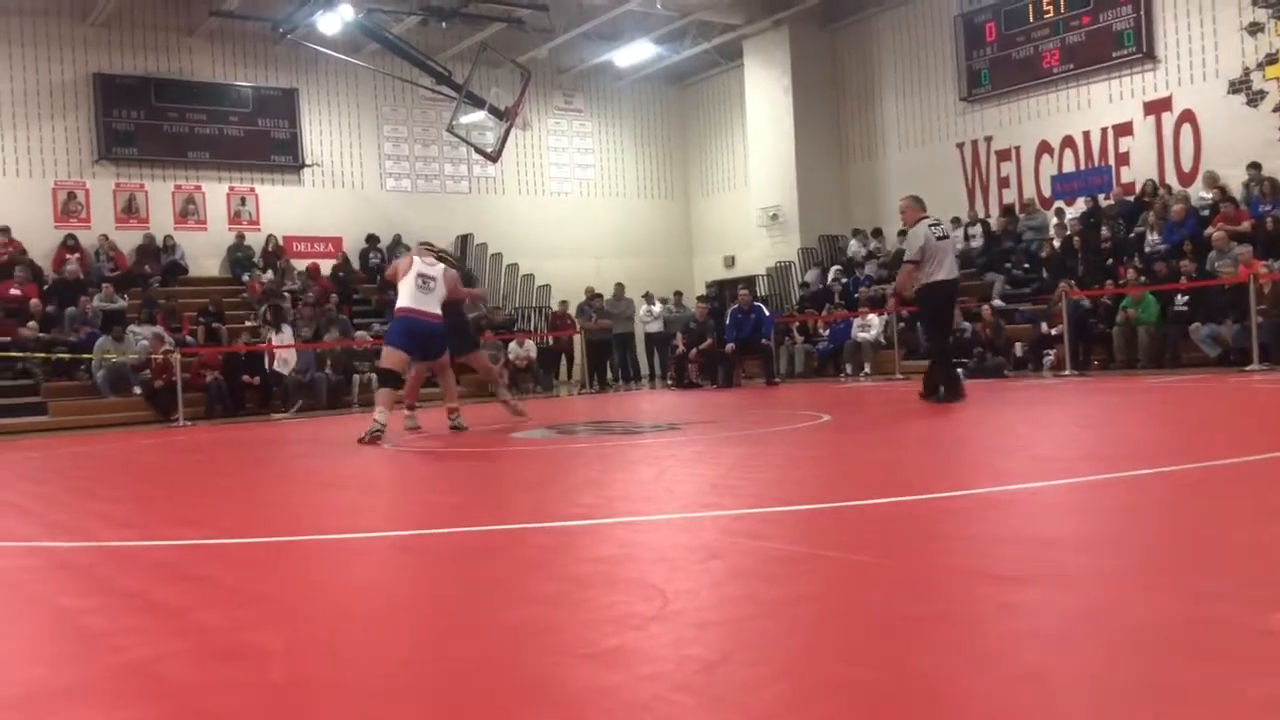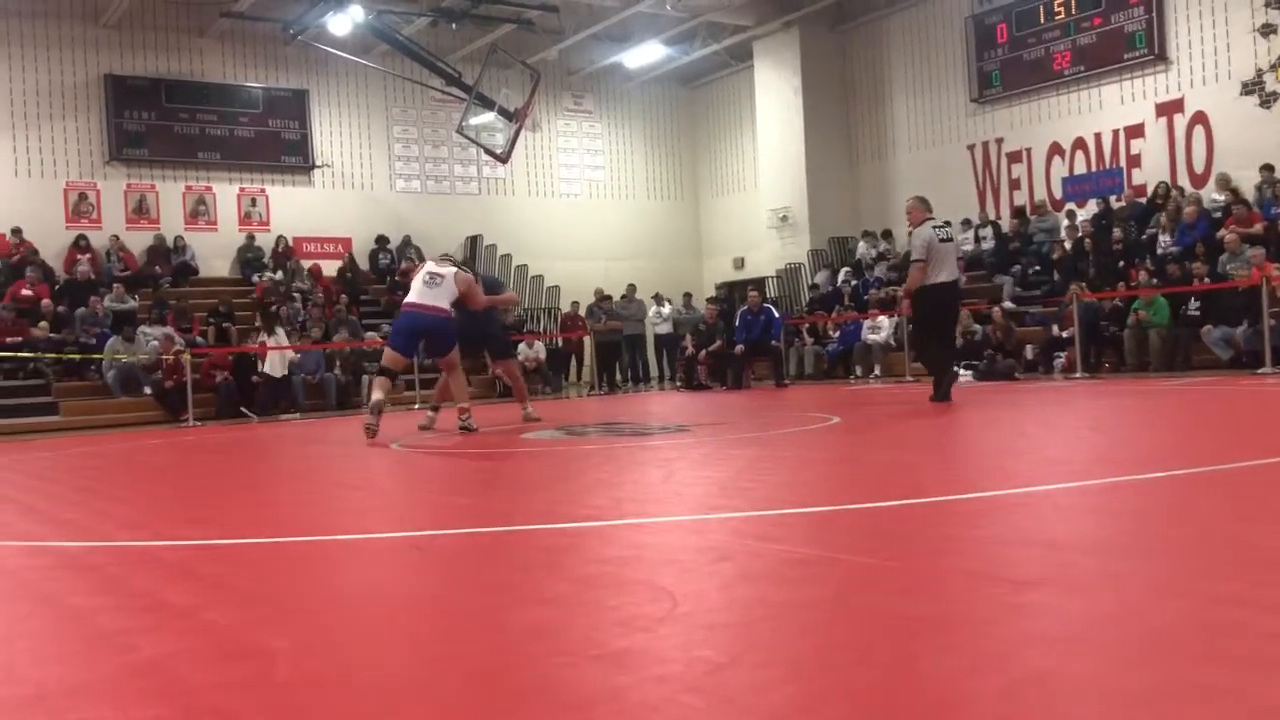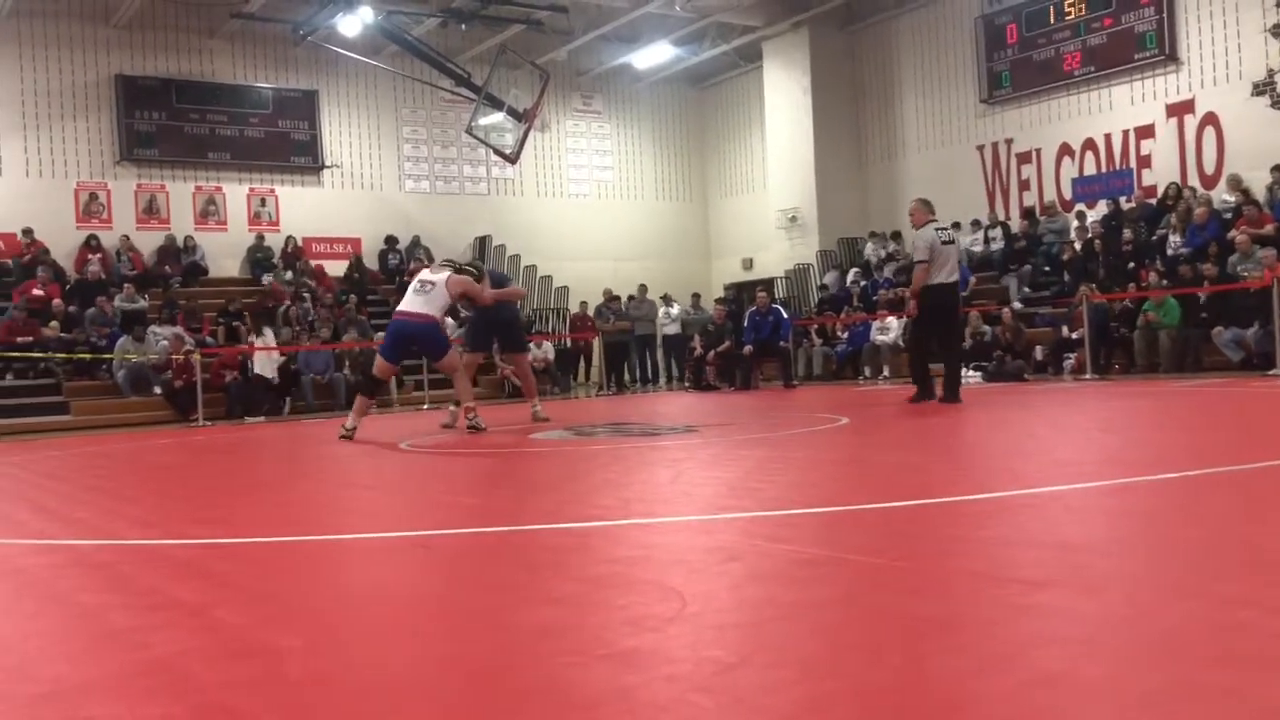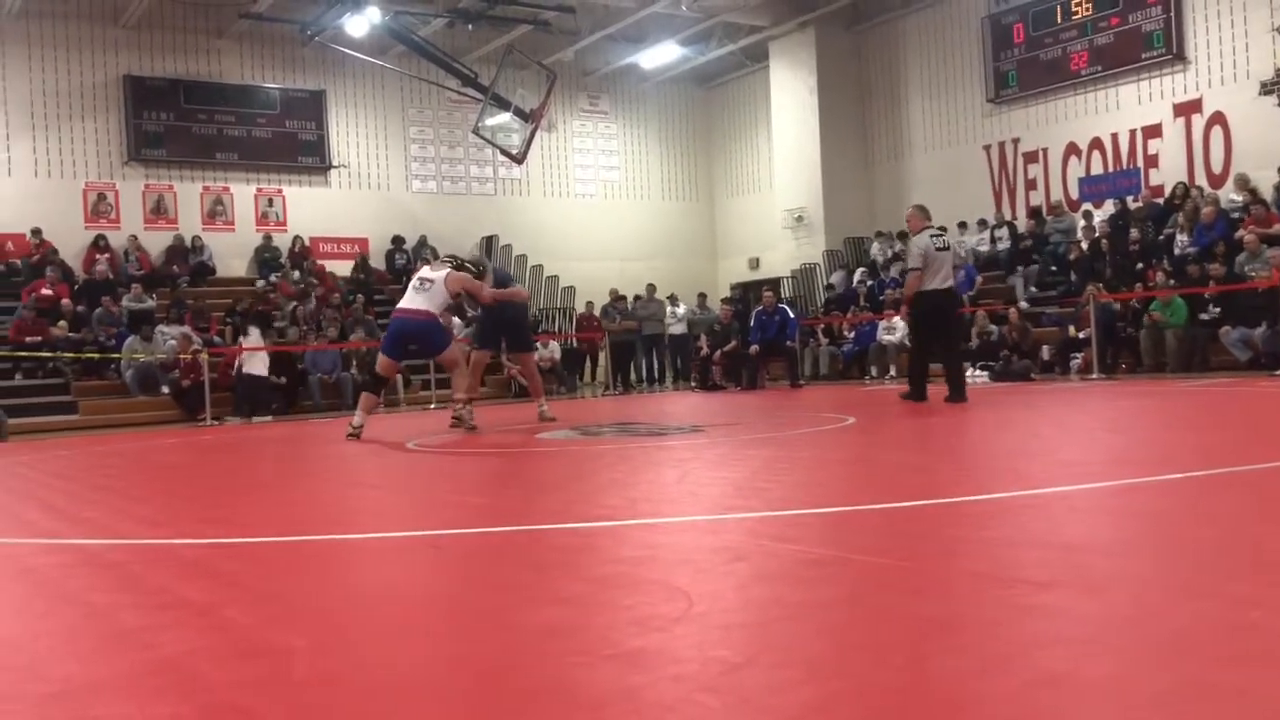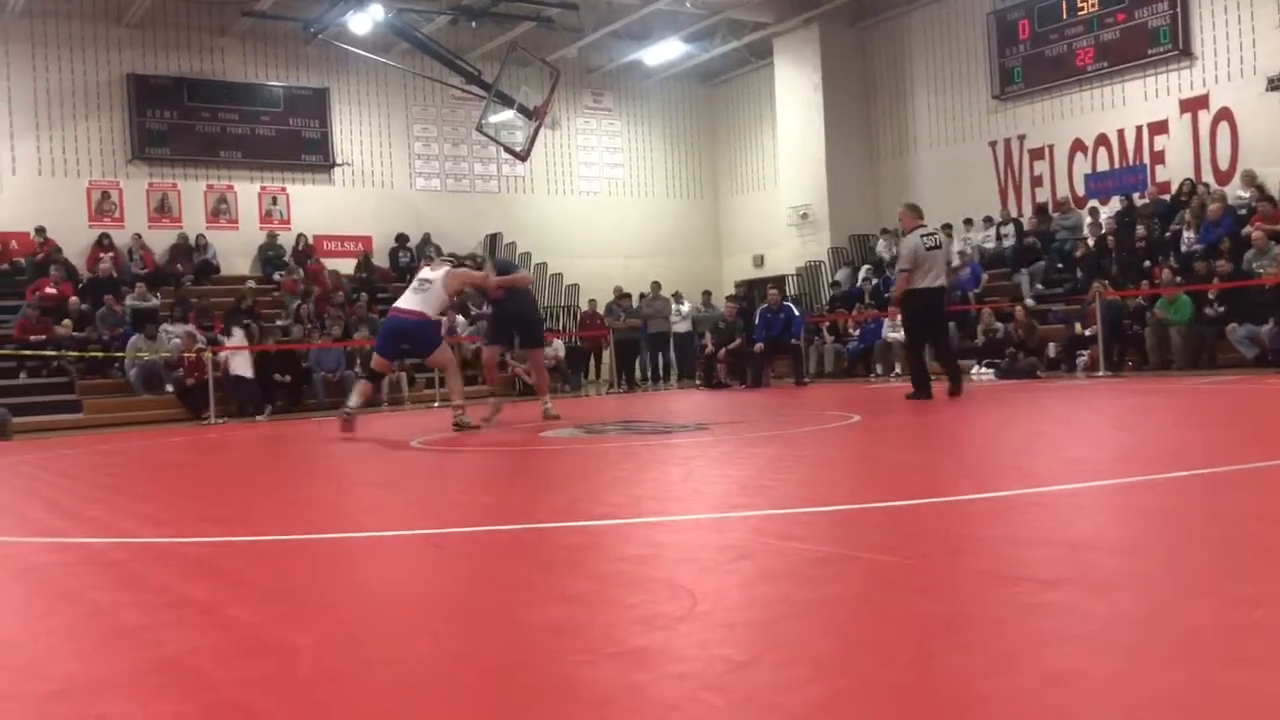
dt=0.2s
person 1, frame 1
left shoulder: (917, 232)
right shoulder: (943, 227)
left elbow: (908, 268)
left wrist: (896, 294)
left hip: (932, 290)
right hip: (950, 286)
left knee: (936, 341)
right knee: (939, 339)
left ankle: (952, 387)
right ankle: (931, 386)
person 1, frame 2
left shoulder: (920, 233)
right shoulder: (947, 230)
left elbow: (918, 268)
right elbow: (956, 263)
left wrist: (907, 296)
left hip: (931, 292)
right hip: (951, 289)
left knee: (922, 341)
right knee: (945, 341)
left ankle: (944, 375)
right ankle: (942, 389)
person 1, frame 3
left shoulder: (922, 235)
right shoulder: (950, 232)
left elbow: (921, 269)
left wrist: (913, 296)
left hip: (931, 294)
right hip: (952, 291)
left knee: (918, 343)
right knee: (951, 343)
left ankle: (924, 389)
right ankle: (951, 391)
person 1, frame 4
left shoulder: (917, 242)
right shoulder: (946, 238)
left elbow: (914, 276)
right elbow: (954, 268)
left wrist: (906, 302)
left hip: (926, 299)
right hip: (947, 297)
left knee: (920, 348)
right knee: (950, 346)
left ankle: (918, 391)
right ankle: (957, 390)
person 1, frame 5
left shoulder: (909, 241)
right shoulder: (939, 237)
left elbow: (903, 276)
right elbow: (948, 267)
left wrist: (895, 301)
left hip: (917, 297)
right hip: (938, 294)
left knee: (915, 346)
right knee: (941, 341)
left ankle: (922, 389)
right ankle: (955, 378)
person 2, frame 1
left shoulder: (405, 262)
right shoulder: (448, 274)
left elbow: (389, 275)
right elbow: (457, 295)
left hip: (406, 321)
right hip: (435, 325)
left knee: (388, 376)
right knee: (444, 370)
left ankle: (378, 426)
right ankle: (454, 418)
person 2, frame 2
left shoulder: (423, 266)
right shoulder: (463, 277)
right elbow: (479, 304)
left hip: (409, 316)
right hip: (439, 320)
left knee: (386, 370)
right knee: (454, 369)
left ankle: (377, 402)
right ankle: (465, 419)
person 2, frame 3
left shoulder: (422, 273)
right shoulder: (460, 280)
right elbow: (487, 298)
left hip: (398, 324)
right hip: (426, 326)
left knee: (375, 380)
right knee: (457, 370)
left ankle: (349, 427)
right ankle: (472, 419)
person 2, frame 4
left shoulder: (423, 270)
right shoulder: (458, 277)
right elbow: (486, 296)
left hip: (398, 321)
right hip: (425, 323)
left knee: (378, 378)
right knee: (457, 365)
left ankle: (356, 426)
right ankle: (461, 411)
person 2, frame 5
left shoulder: (425, 270)
right shoulder: (460, 274)
right elbow: (492, 283)
left hip: (393, 320)
right hip: (418, 323)
left knee: (374, 374)
right knee: (450, 366)
left ankle: (350, 409)
right ankle: (459, 416)
person 3, frame 1
left shoulder: (462, 272)
left elbow: (482, 295)
left wrist: (462, 291)
left hip: (456, 322)
left knee: (484, 366)
right knee: (419, 370)
person 3, frame 2
left shoulder: (489, 282)
left elbow: (513, 299)
left wrist: (487, 300)
left hip: (492, 328)
right hip: (465, 329)
left knee: (513, 371)
person 3, frame 3
left shoulder: (497, 278)
left elbow: (518, 292)
left hip: (507, 320)
right hip: (480, 321)
left knee: (523, 366)
right knee: (468, 364)
person 3, frame 4
left shoulder: (500, 277)
left elbow: (523, 295)
left wrist: (492, 293)
left hip: (515, 318)
right hip: (489, 318)
left knee: (528, 366)
right knee: (476, 362)
person 3, frame 5
left shoulder: (502, 266)
left elbow: (527, 279)
left wrist: (496, 281)
left hip: (525, 311)
right hip: (501, 314)
left knee: (537, 362)
right knee: (488, 360)
left ankle: (547, 405)
right ankle: (495, 401)
